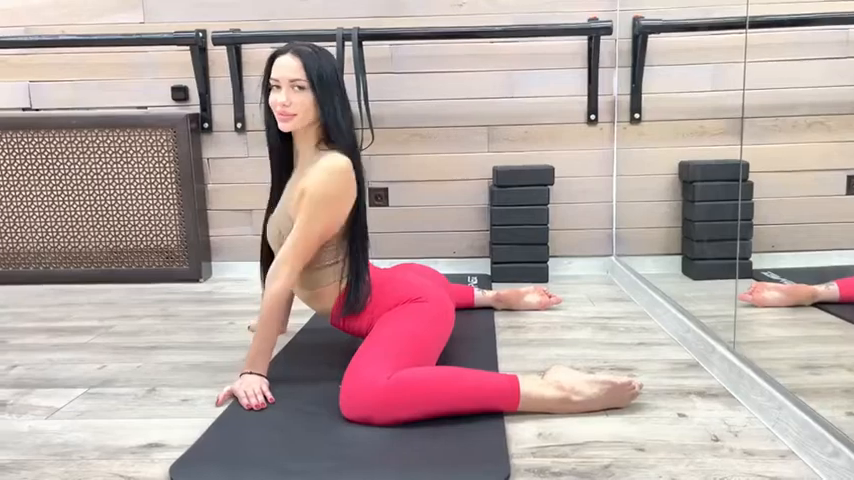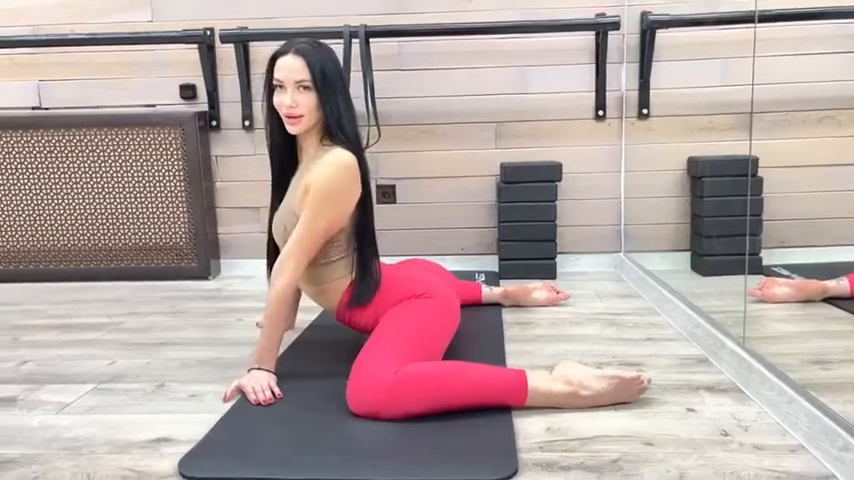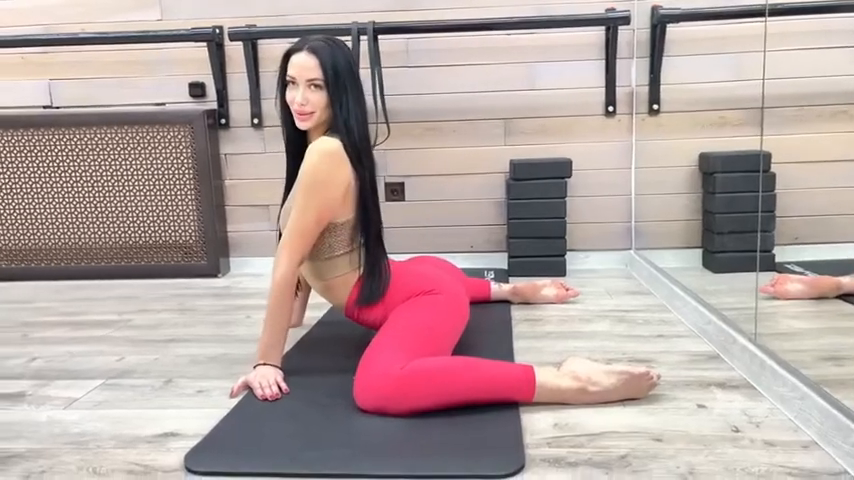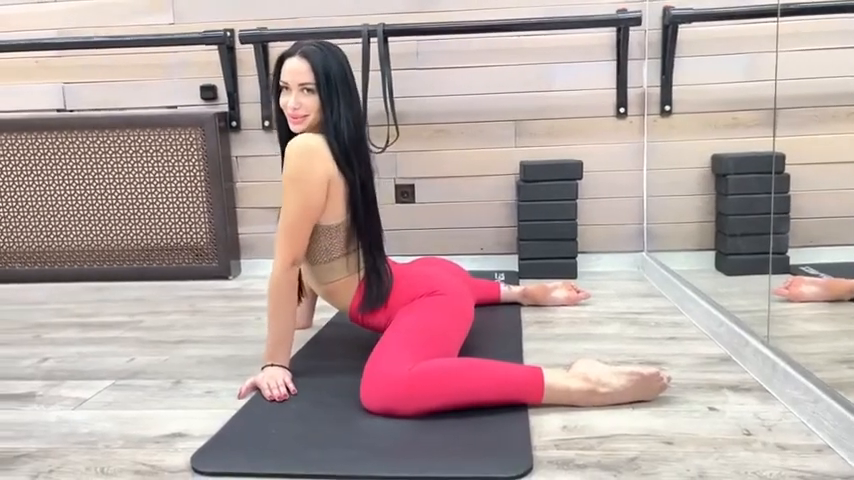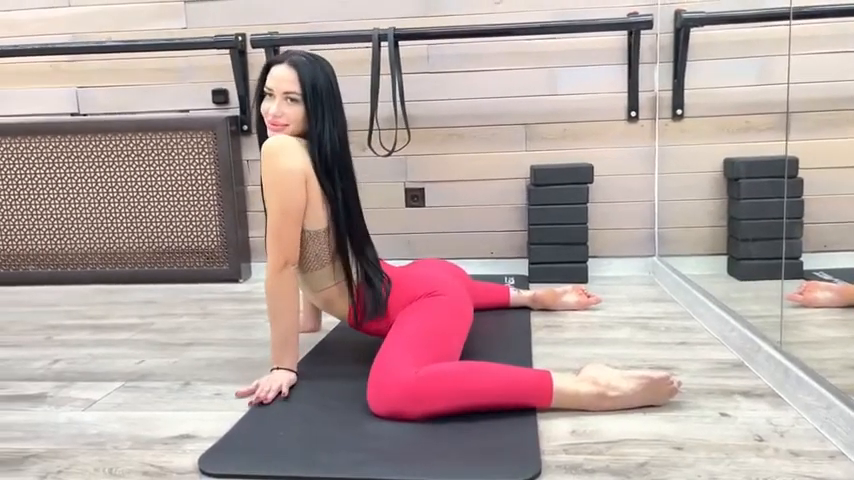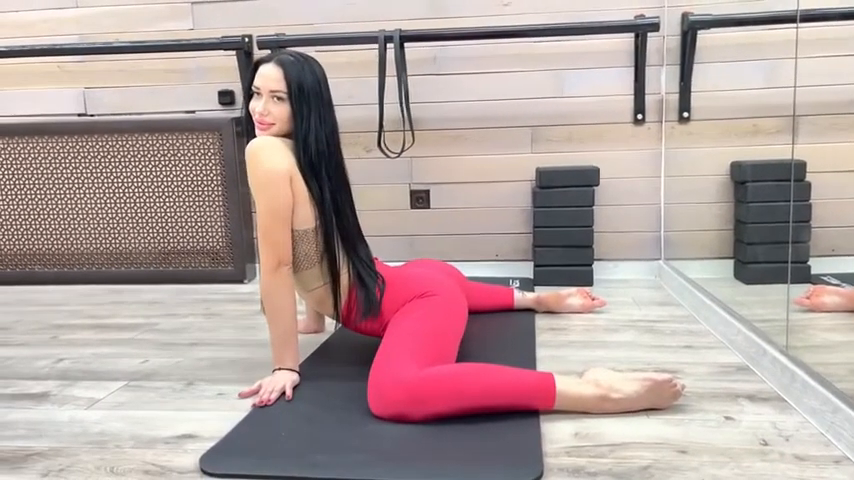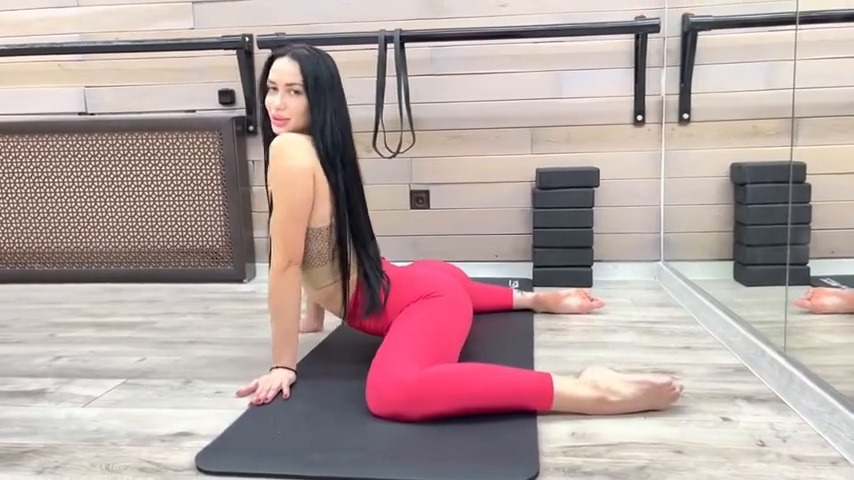
dt=0.5s
person 1, frame 1
left shoulder: (330, 171)
right shoulder: (301, 160)
left elbow: (282, 275)
right elbow: (291, 265)
left wrist: (254, 369)
right wrist: (277, 318)
left hip: (408, 303)
right hip: (394, 287)
left knee: (362, 398)
left ankle: (552, 391)
right ankle: (494, 297)
person 1, frame 2
left shoulder: (335, 165)
right shoulder: (303, 156)
left elbow: (288, 269)
right elbow: (297, 263)
left wrist: (262, 365)
right wrist: (284, 317)
left hip: (412, 297)
right hip: (398, 285)
left knee: (371, 393)
left ankle: (560, 384)
right ankle: (501, 293)
person 1, frame 3
left shoulder: (326, 154)
right shoulder: (325, 149)
left elbow: (287, 261)
right elbow: (309, 252)
left wrist: (267, 361)
right wrist: (295, 310)
left hip: (420, 296)
right hip: (413, 279)
left knee: (378, 388)
left ankle: (569, 382)
right ankle: (511, 290)
person 1, frame 4
left shoulder: (306, 150)
right shoulder: (329, 148)
left elbow: (287, 262)
right elbow: (313, 253)
left wrist: (275, 362)
right wrist: (302, 312)
left hip: (427, 296)
right hip: (418, 280)
left knee: (386, 390)
left ankle: (579, 383)
right ankle: (522, 292)
person 1, frame 5
left shoulder: (281, 152)
right shoulder: (315, 153)
left elbow: (282, 265)
right elbow: (315, 257)
left wrist: (283, 365)
right wrist: (310, 316)
left hip: (424, 296)
right hip: (420, 281)
left knee: (392, 392)
left ankle: (590, 387)
right ankle: (533, 296)
person 1, frame 6
left shoulder: (265, 153)
right shoulder: (307, 152)
left elbow: (276, 266)
left wrist: (285, 365)
right wrist: (316, 316)
left hip: (417, 296)
right hip: (411, 282)
left knee: (393, 394)
left ankle: (595, 391)
right ankle: (537, 299)
person 1, frame 7
left shoulder: (288, 150)
right shoulder: (319, 150)
left elbow: (286, 263)
right elbow: (321, 255)
left wrist: (283, 363)
right wrist: (313, 316)
left hip: (422, 299)
right hip: (417, 282)
left knee: (392, 393)
left ankle: (591, 391)
right ankle: (537, 299)
